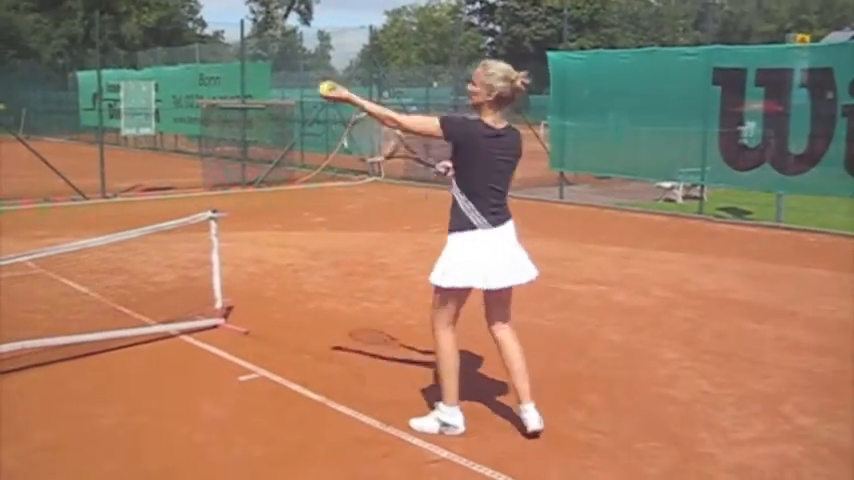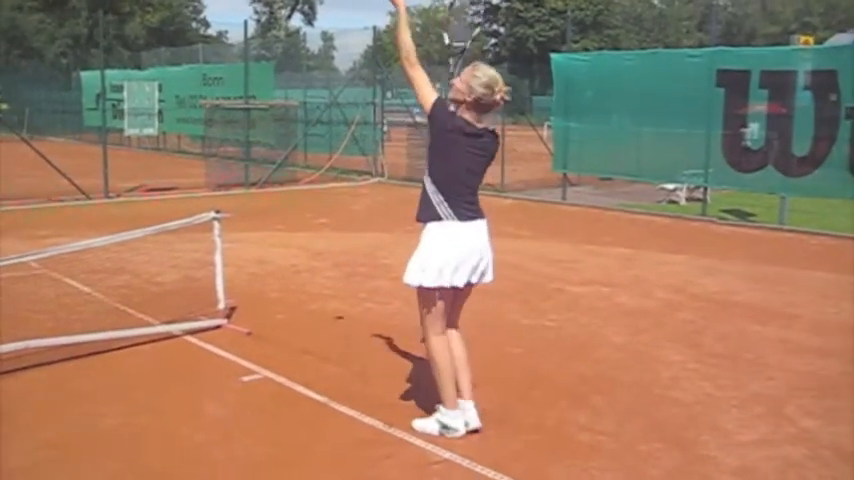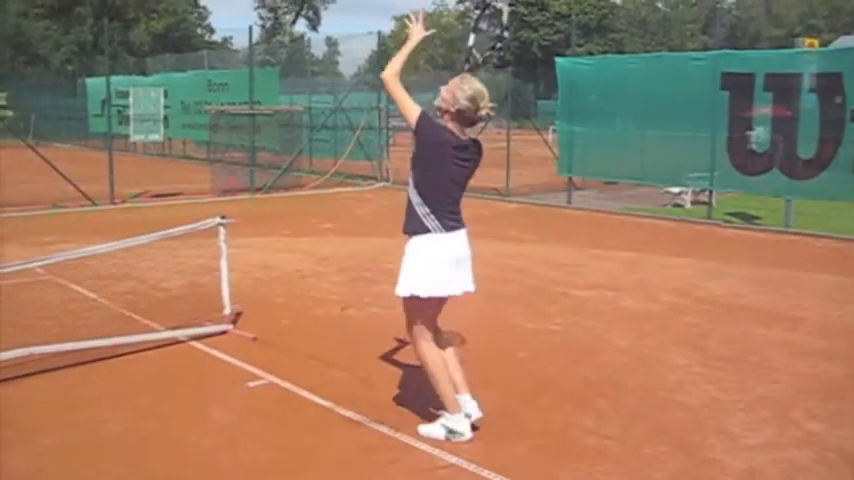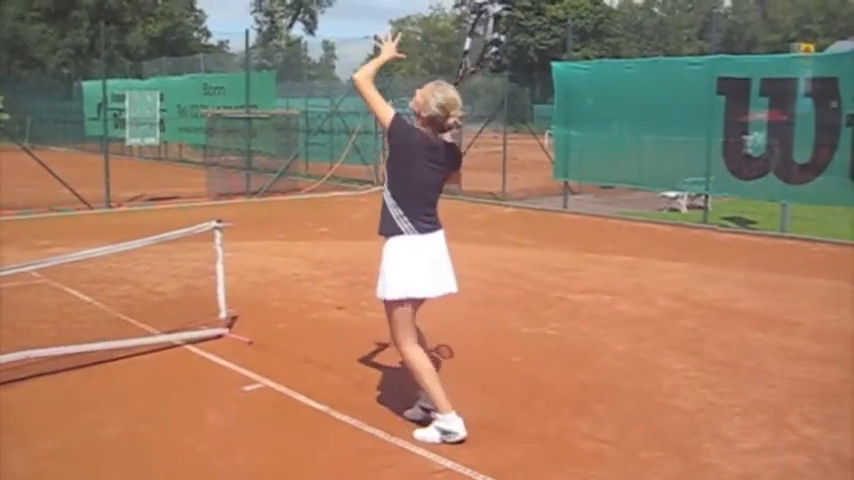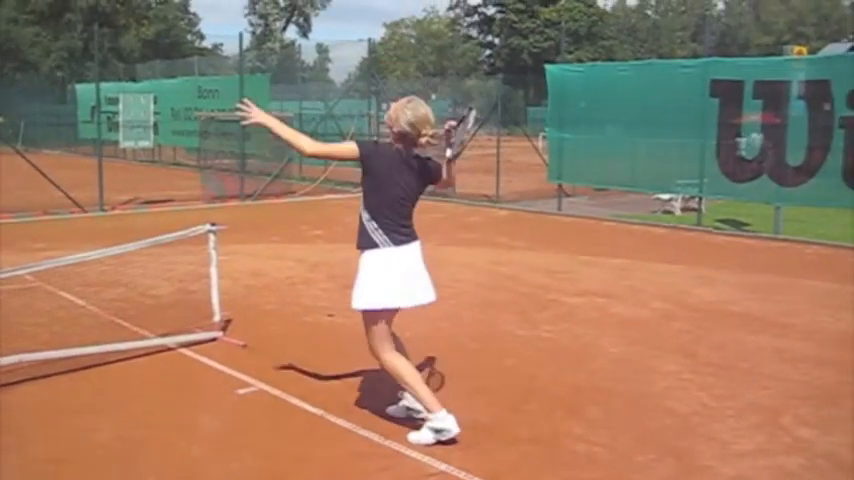
dt=0.2s
person 1, frame 1
left shoulder: (467, 133)
right shoulder: (513, 138)
left elbow: (399, 120)
left wrist: (352, 98)
left hip: (468, 245)
right hip: (503, 238)
left knee: (443, 325)
right knee: (501, 325)
left ankle: (450, 413)
right ankle: (529, 409)
person 1, frame 2
left shoulder: (444, 120)
right shoulder: (489, 140)
left elbow: (409, 61)
left hip: (444, 238)
right hip: (475, 235)
left knee: (433, 328)
right knee: (448, 325)
left ankle: (451, 415)
right ankle: (466, 406)
person 1, frame 3
left shoulder: (429, 131)
right shoulder: (472, 148)
left elbow: (389, 77)
left wrist: (413, 38)
left hip: (429, 246)
right hip: (455, 242)
left knee: (420, 336)
right knee: (428, 327)
left ankle: (456, 418)
right ankle: (463, 399)
person 1, frame 4
left shoulder: (403, 134)
right shoulder: (451, 152)
left elbow: (362, 81)
left wrist: (385, 55)
right wrist: (455, 131)
left hip: (407, 250)
right hip: (432, 244)
left knee: (404, 343)
right knee: (410, 327)
left ankle: (448, 420)
right ankle: (432, 402)
person 1, frame 5
left shoulder: (376, 153)
right shoulder: (424, 166)
left elbow: (310, 147)
right elbow: (449, 181)
left wrist: (267, 120)
right wrist: (449, 154)
left hip: (381, 262)
right hip: (408, 254)
left knee: (383, 350)
right knee: (382, 334)
left ankle: (441, 419)
right ankle: (414, 397)
